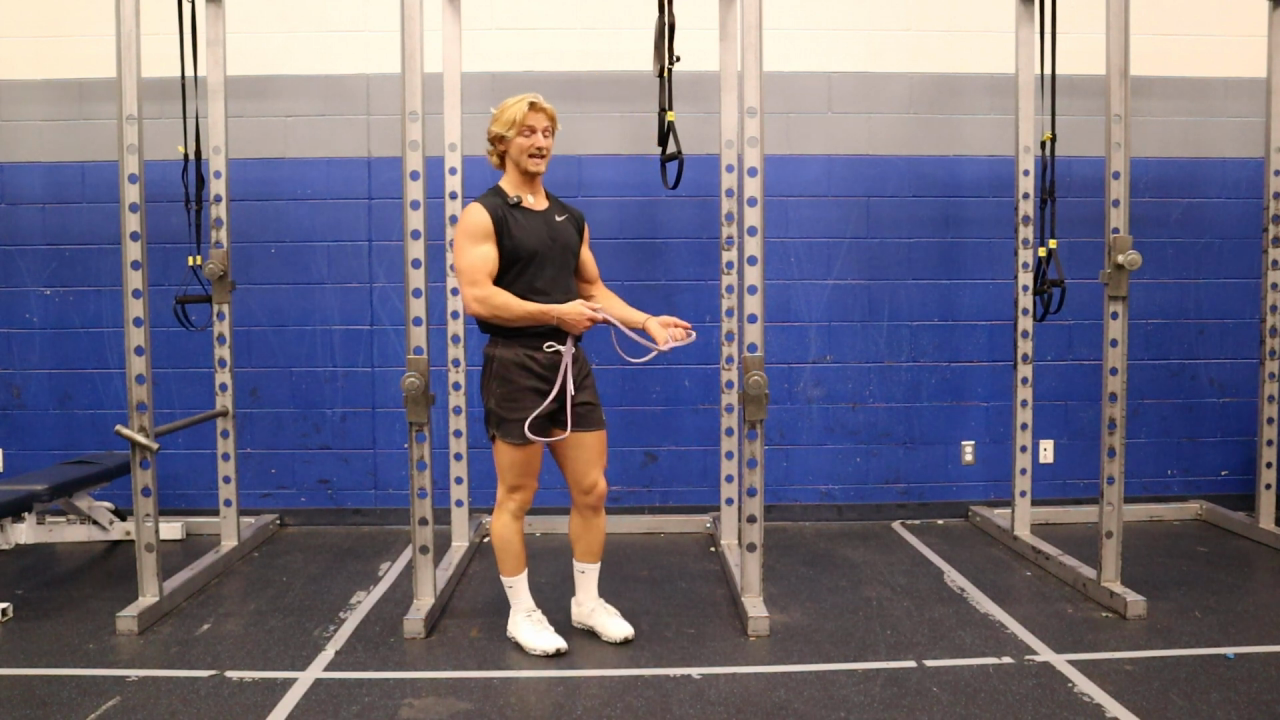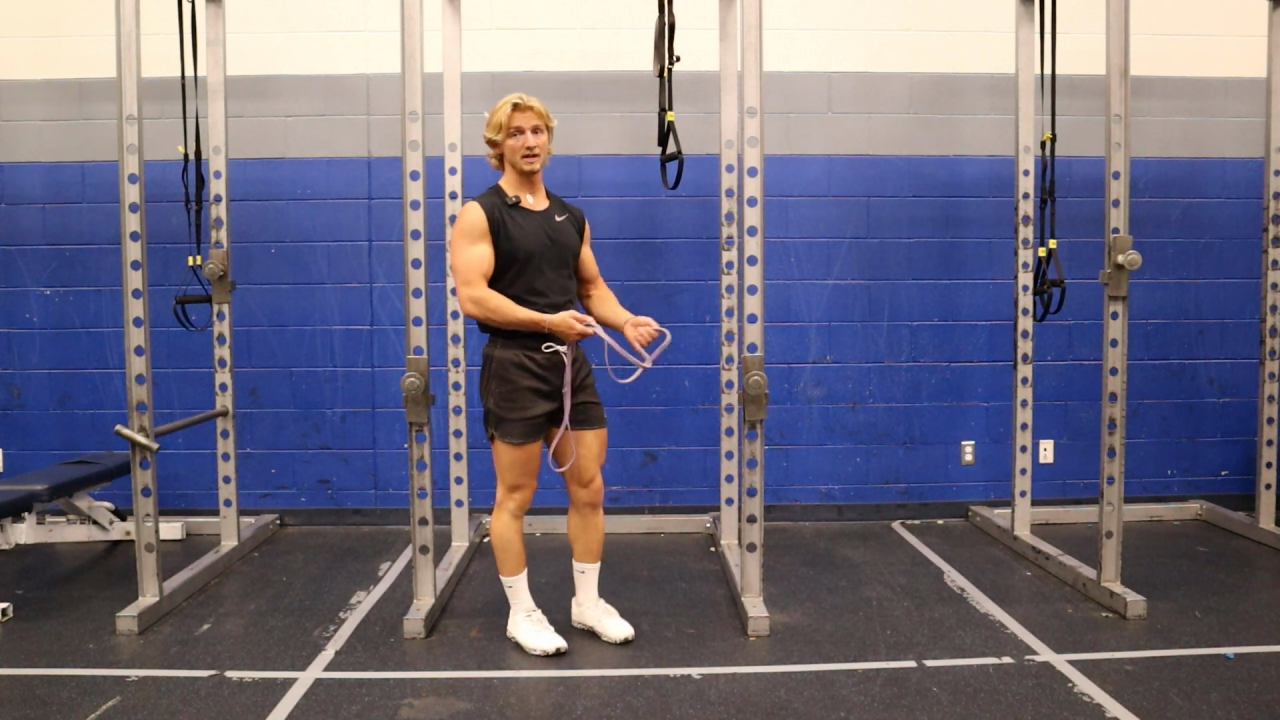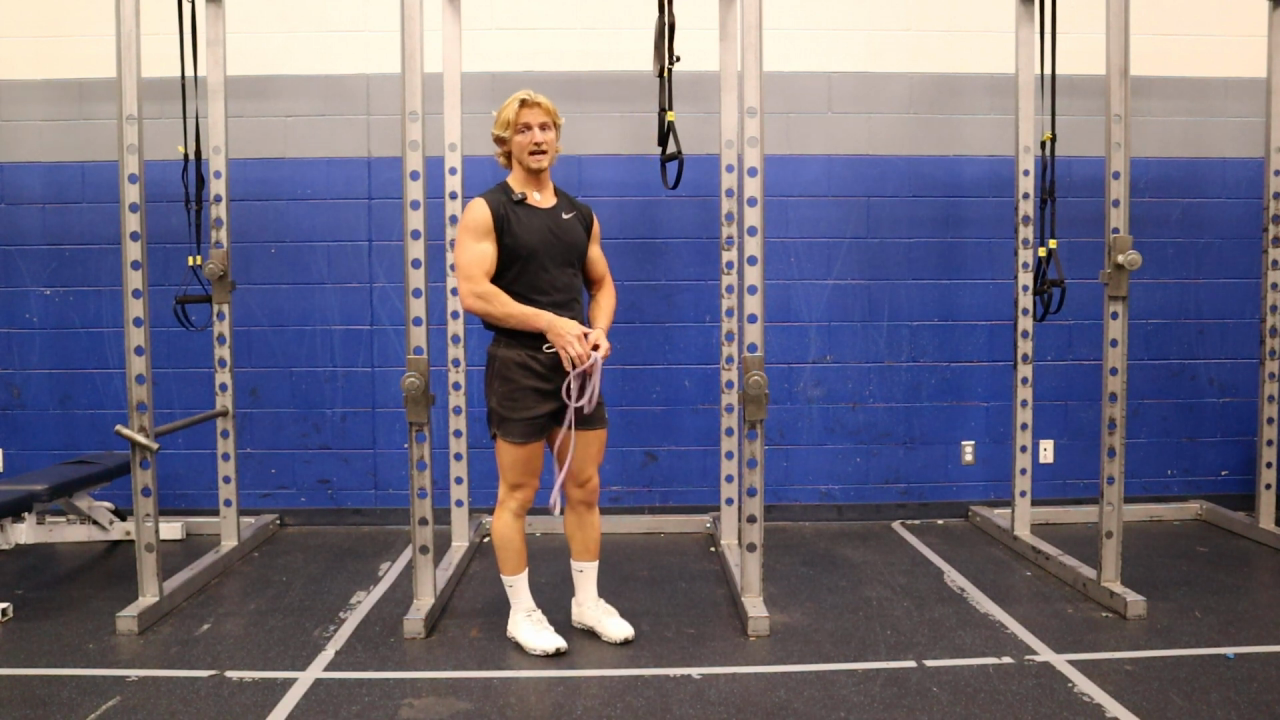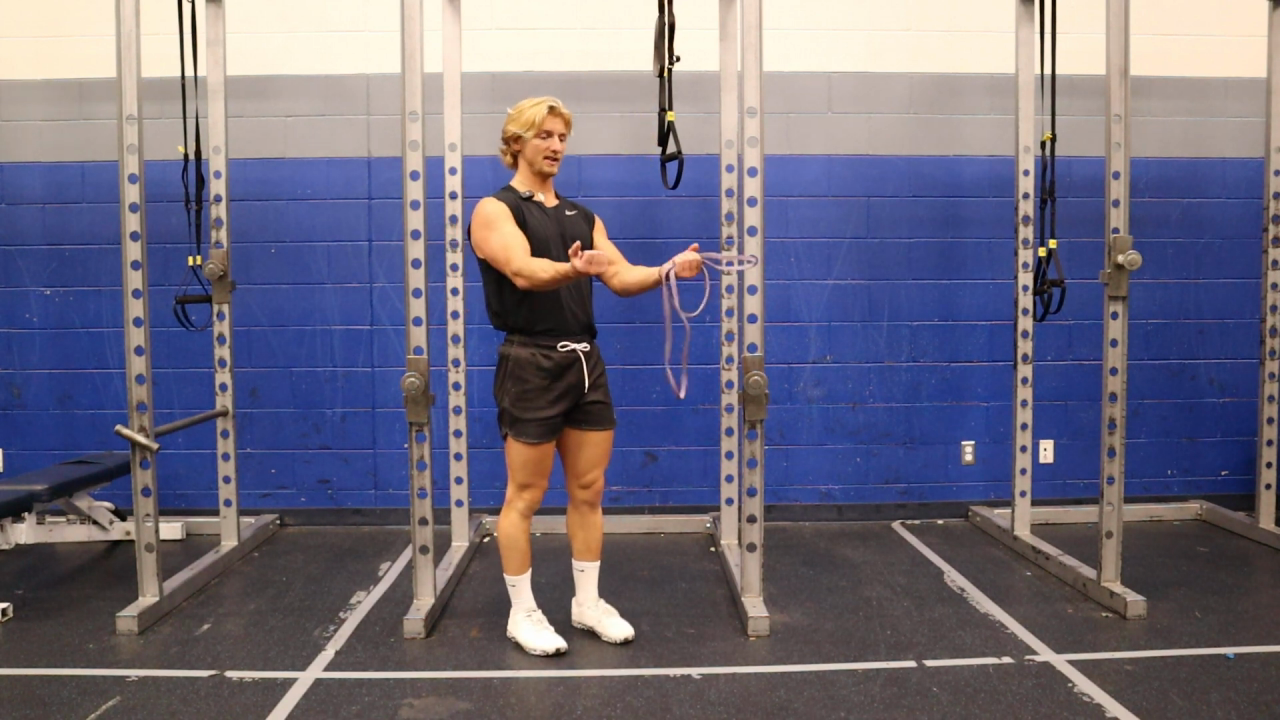
dt=0.5s
person 1, frame 1
left shoulder: (570, 218)
right shoulder: (482, 215)
left elbow: (592, 288)
right elbow: (478, 298)
left wrist: (646, 321)
right wrist: (555, 314)
left hip: (572, 363)
right hip: (516, 366)
left knee: (592, 491)
right knee: (516, 497)
left ankle: (587, 602)
right ankle: (522, 613)
person 1, frame 2
left shoulder: (570, 216)
right shoulder: (481, 214)
left elbow: (592, 285)
right elbow: (472, 297)
left wrist: (628, 318)
right wrist: (548, 320)
left hip: (574, 362)
right hip: (517, 365)
left knee: (589, 488)
right knee: (516, 496)
left ankle: (588, 601)
right ankle: (522, 613)
person 1, frame 3
left shoulder: (580, 214)
right shoulder: (487, 210)
left elbow: (602, 284)
right elbow: (473, 293)
left wrist: (599, 331)
right wrist: (549, 324)
left hip: (578, 367)
right hip: (520, 365)
left knee: (585, 489)
right knee: (518, 496)
left ankle: (588, 602)
right ankle: (522, 612)
person 1, frame 4
left shoulder: (582, 216)
right shoulder: (495, 209)
left elbow: (620, 276)
right elbow: (524, 272)
left wrist: (668, 269)
right wrist: (571, 269)
left hip: (587, 361)
right hip: (531, 364)
left knee: (589, 491)
right knee: (525, 496)
left ankle: (588, 601)
right ankle: (523, 612)
